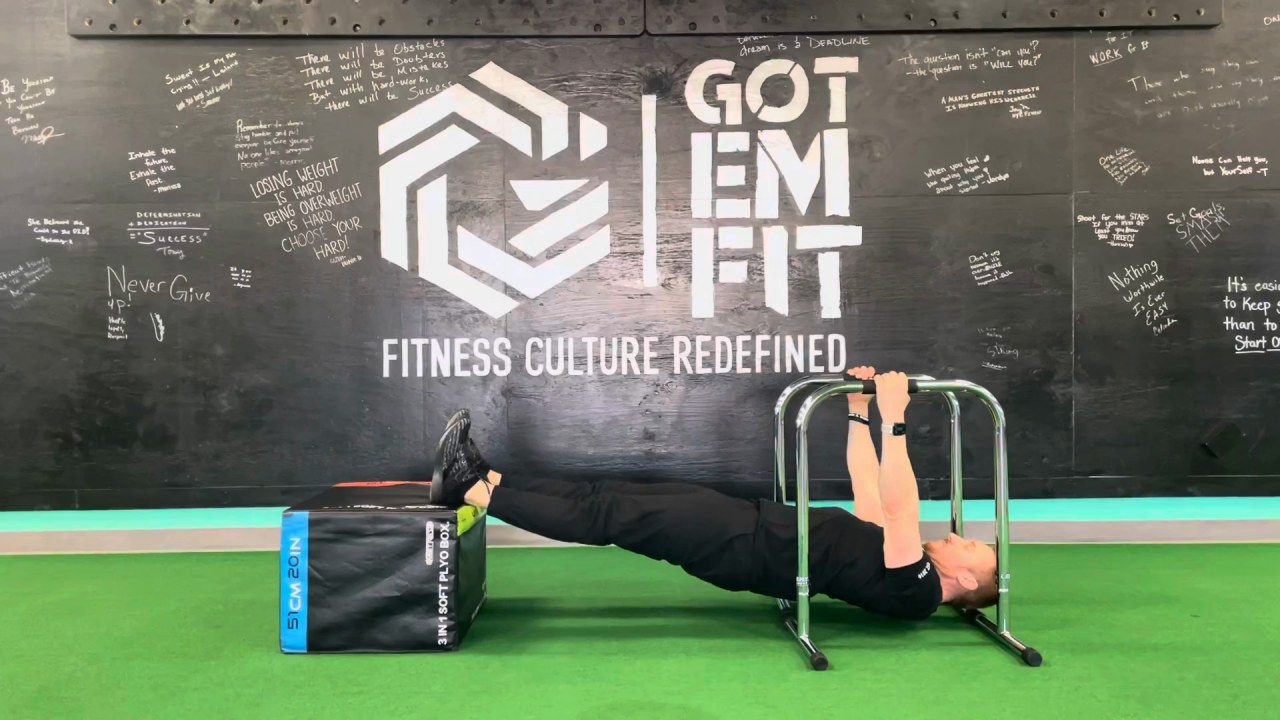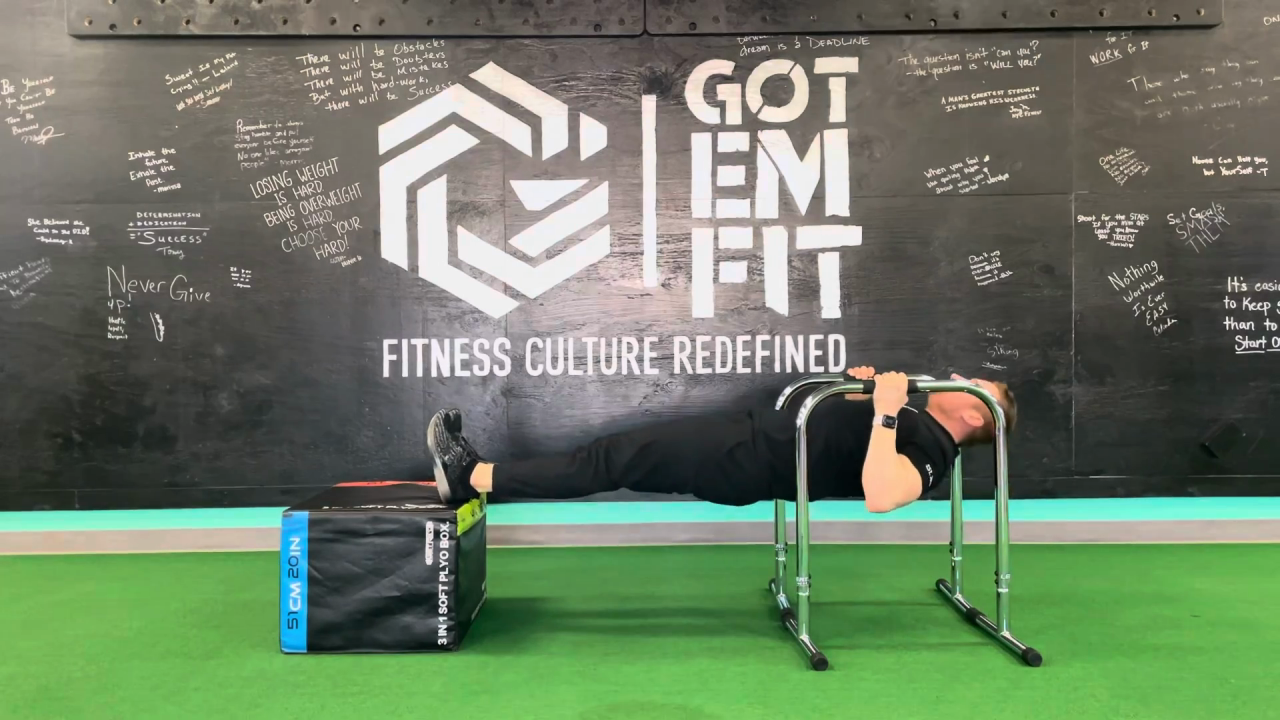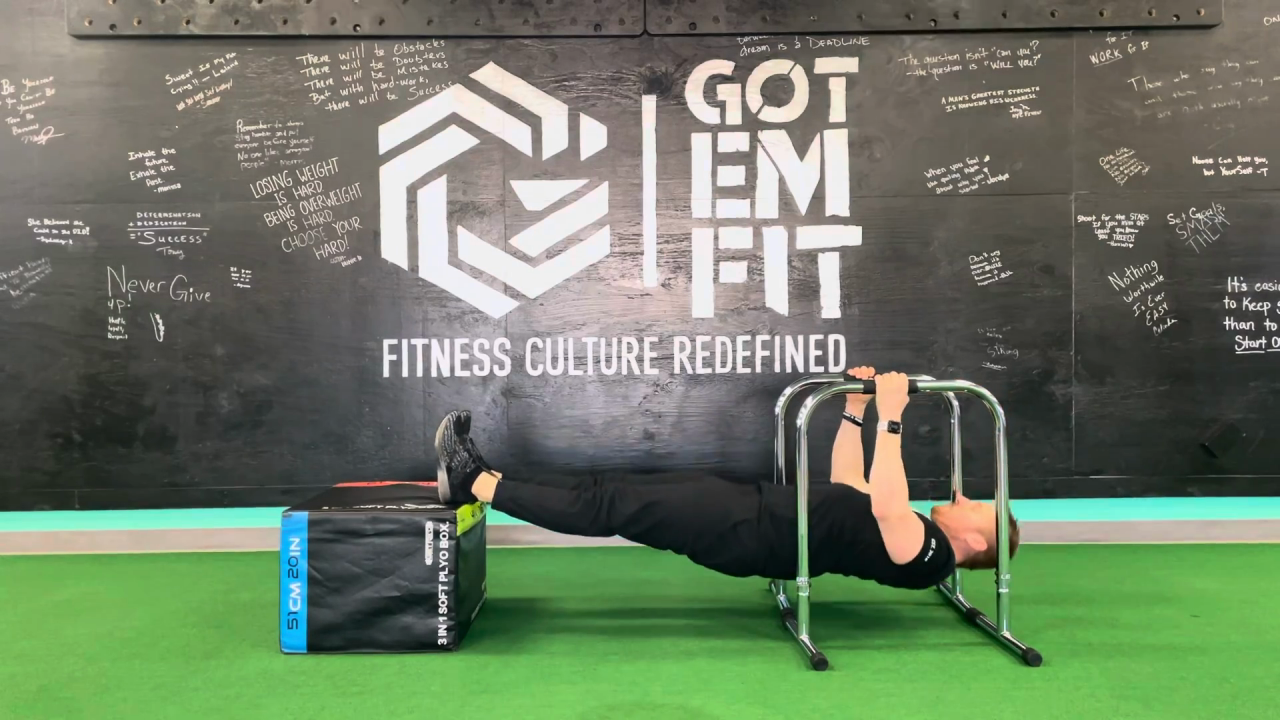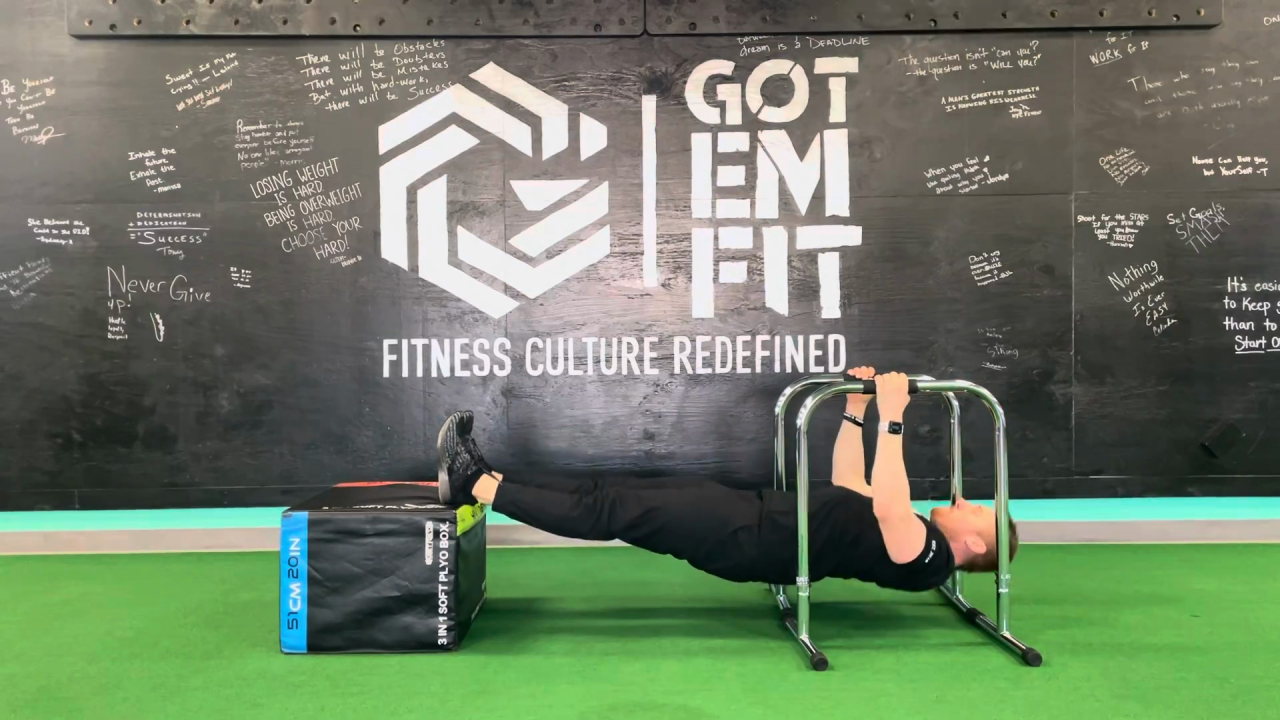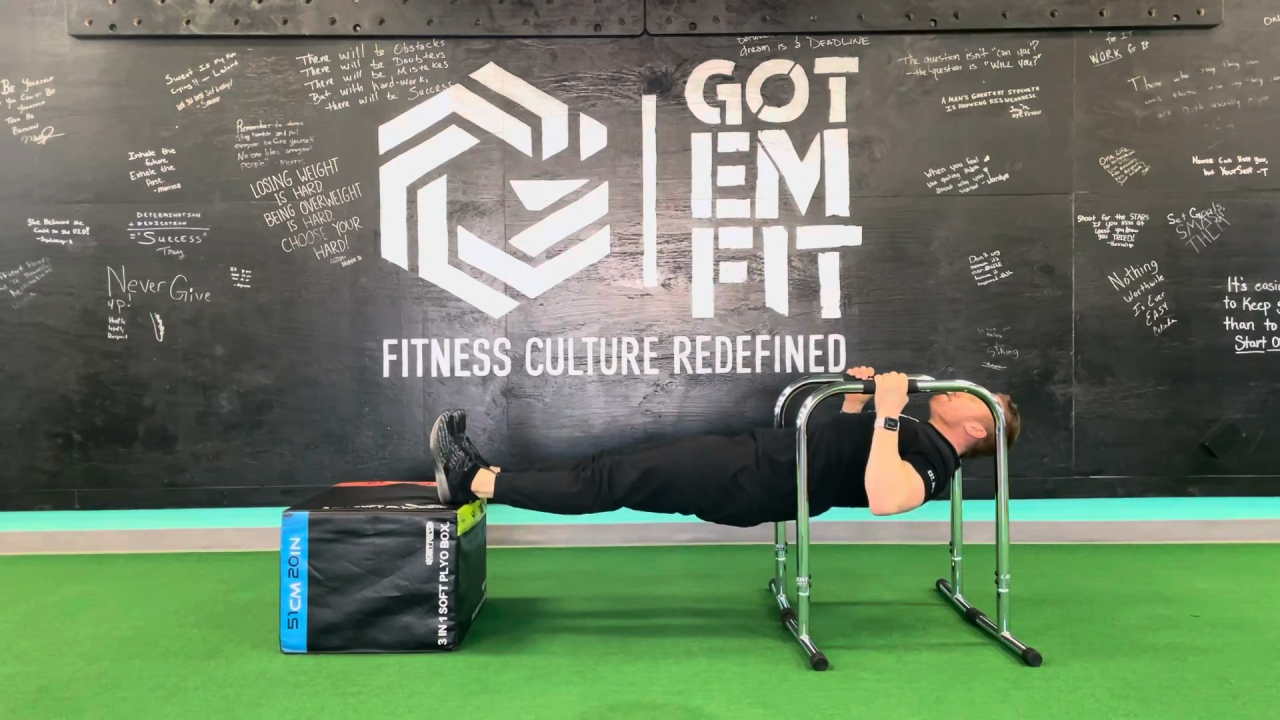
dt=1s
person 1, frame 1
left shoulder: (914, 590)
right shoulder: (904, 559)
left elbow: (899, 508)
right elbow: (869, 490)
left wrist: (893, 420)
right wrist: (859, 412)
left hip: (744, 548)
right hip: (752, 519)
left knee: (605, 518)
right knee: (606, 498)
left ankle: (473, 489)
right ankle: (480, 478)
person 1, frame 2
left shoulder: (928, 452)
right shoulder: (919, 432)
left elbow: (879, 495)
left wrist: (885, 412)
right wrist: (861, 393)
left hip: (746, 459)
right hip: (749, 434)
left knee: (608, 463)
right knee: (612, 456)
left ankle: (473, 477)
right ankle: (477, 472)
person 1, frame 3
left shoulder: (924, 555)
right shoulder: (920, 537)
left elbow: (884, 506)
right elbow: (845, 484)
left wrist: (891, 419)
right wrist: (856, 409)
left hip: (747, 532)
right hip: (753, 502)
left knee: (607, 510)
right knee: (610, 493)
left ankle: (475, 483)
right ankle: (480, 477)
person 1, frame 4
left shoulder: (922, 558)
right shoulder: (921, 542)
left elbow: (887, 504)
right elbow: (848, 484)
left wrist: (892, 419)
right wrist: (856, 409)
left hip: (747, 538)
right hip: (749, 510)
left knee: (607, 513)
right knee: (610, 495)
left ankle: (476, 485)
right ankle: (481, 477)
person 1, frame 5
left shoulder: (929, 464)
right shoulder: (918, 442)
left elbow: (883, 498)
left wrist: (887, 414)
right wrist: (858, 400)
left hip: (749, 482)
right hip: (749, 456)
left knee: (608, 483)
right knee: (609, 469)
left ankle: (476, 480)
right ankle: (481, 475)
